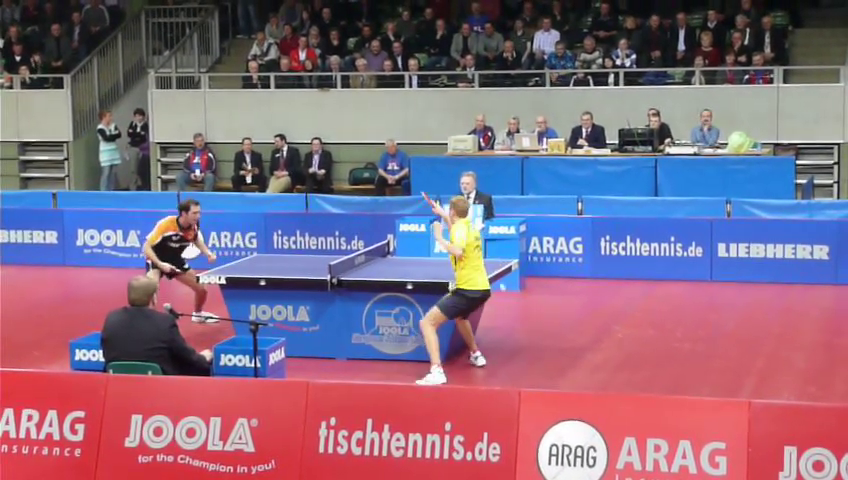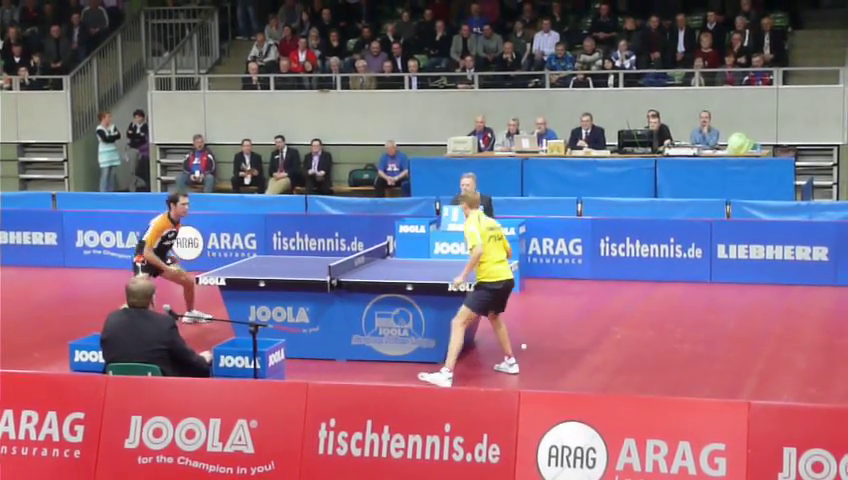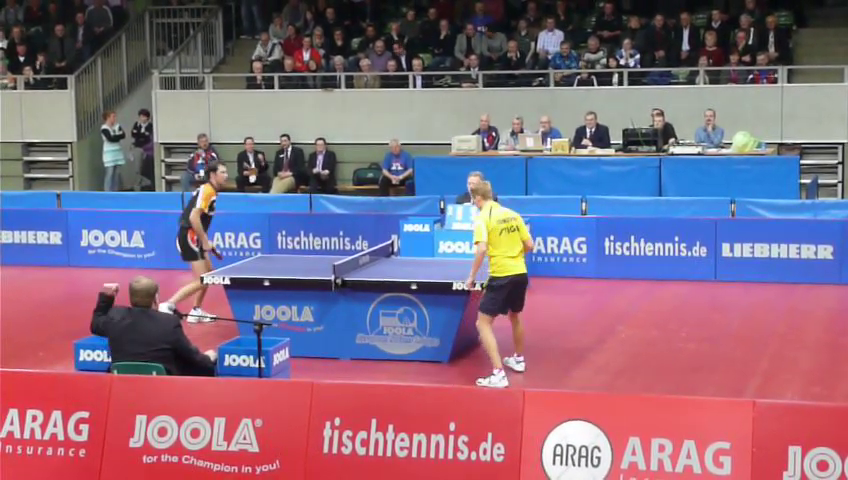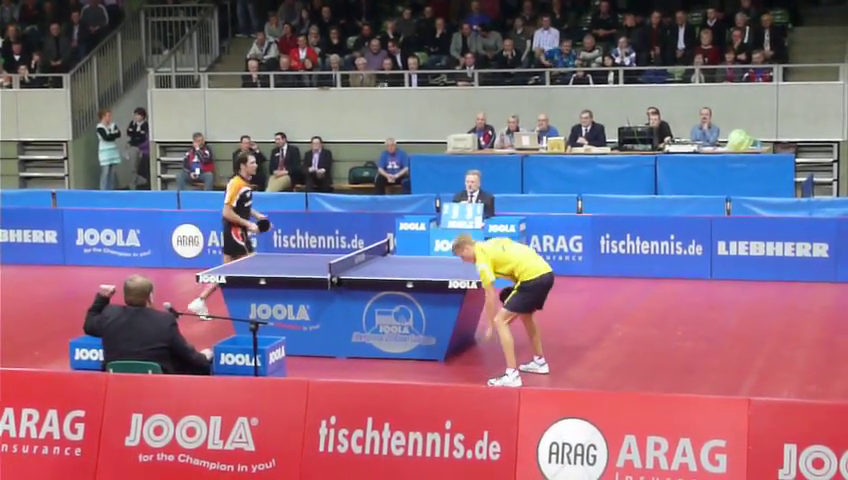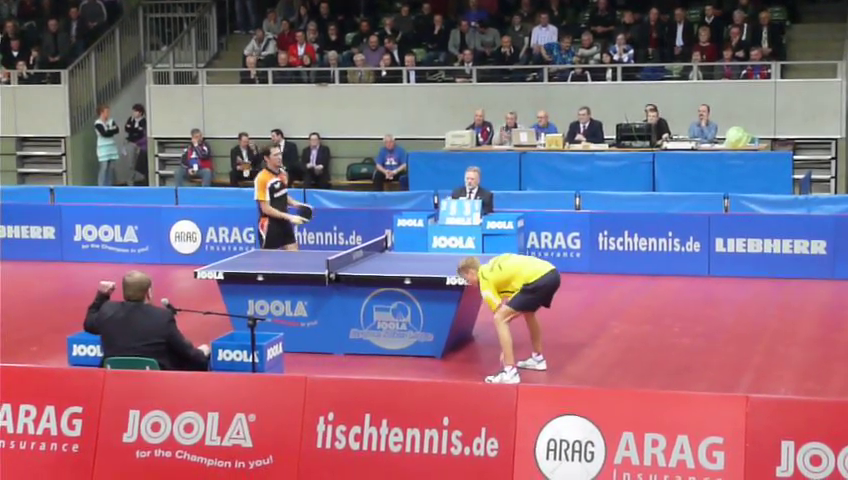
dt=0.4s
person 1, frame 1
left shoulder: (459, 229)
right shoulder: (471, 229)
left elbow: (458, 252)
left wrist: (439, 238)
right wrist: (443, 215)
left hip: (468, 290)
right hip: (483, 290)
left knee: (427, 323)
right knee: (460, 316)
left ankle: (436, 371)
right ankle: (476, 355)
person 1, frame 2
left shoulder: (472, 223)
right shoulder: (493, 223)
left elbow: (478, 251)
right elbow: (509, 252)
left wrist: (463, 276)
left hip: (490, 282)
right hip: (507, 279)
left knee: (458, 324)
right knee: (495, 317)
left ankle: (446, 374)
right ankle: (510, 362)
person 1, frame 3
left shoulder: (482, 217)
right shoulder: (513, 215)
left elbow: (482, 249)
right elbow: (530, 246)
left wrist: (471, 276)
left hip: (501, 277)
right hip: (520, 274)
left knee: (483, 324)
right knee: (514, 317)
left ankle: (498, 375)
right ankle: (518, 359)
person 1, frame 4
left shoulder: (482, 258)
right shoulder: (496, 243)
left elbow: (490, 294)
right elbow: (529, 252)
left wrist: (490, 325)
left hip: (533, 279)
right hip: (546, 272)
left knee: (500, 321)
right knee: (526, 315)
left ankle: (511, 374)
right ankle: (540, 361)
person 1, frame 5
left shoulder: (485, 281)
right shoulder: (494, 265)
left elbow: (499, 314)
left wrist: (504, 351)
left hip: (538, 280)
right hip: (551, 272)
left knee: (499, 319)
right knee: (528, 311)
left ankle: (510, 372)
right ankle: (538, 358)
person 2, frame 1
left shoulder: (194, 225)
right shoulder: (165, 225)
left elbow: (196, 239)
right elbow: (146, 247)
left wrist: (207, 252)
right wrist: (160, 264)
left hip: (176, 260)
right hip: (156, 260)
left knee: (202, 289)
left ankle: (198, 314)
person 2, frame 2
left shoulder: (177, 221)
right shoulder: (159, 223)
right elbow: (147, 253)
left wrist: (169, 256)
right wrist: (167, 269)
left hip: (161, 258)
right hip: (144, 259)
left knee: (189, 282)
left ankle: (191, 313)
person 2, frame 3
left shoulder: (209, 191)
right shoulder: (207, 191)
left elbow: (193, 215)
right elbow: (194, 217)
right wrist: (205, 241)
left hip: (192, 238)
right hip: (190, 237)
left knee: (209, 274)
right knee: (201, 281)
left ankle: (196, 311)
right ankle: (167, 306)
person 2, frame 4
left shoulder: (246, 183)
right shoulder: (236, 184)
right elbow: (227, 213)
left wrist: (257, 216)
right wrist: (248, 224)
left hip: (237, 232)
right hip: (235, 232)
left ankle: (200, 302)
person 2, frame 5
left shoulder: (282, 173)
right shoulder: (262, 178)
right elbow: (266, 209)
left wrist: (297, 204)
right wrist: (289, 217)
left hip: (283, 222)
right hip: (268, 224)
person 3, frame 1
left shoulder: (112, 318)
right shoulder: (165, 321)
left elbow: (107, 354)
right elbow: (186, 356)
right wrist: (204, 358)
right knee: (204, 367)
person 3, frame 2
left shoulder: (113, 319)
right shoulder: (165, 323)
left elbow: (107, 355)
right elbow: (186, 357)
right wrist: (204, 360)
right knee: (203, 368)
person 3, frame 3
left shoulder: (115, 317)
right shoulder: (169, 322)
left elbow: (96, 326)
right elbow: (190, 355)
left wrist: (106, 296)
right wrist: (208, 359)
right knee: (208, 367)
person 3, frame 4
left shoulder: (110, 315)
right shoulder: (165, 320)
left elbow: (89, 326)
right elbow: (186, 354)
left wrist: (101, 298)
right wrist: (204, 357)
right knee: (203, 366)
person 3, frame 5
left shoulder: (108, 311)
right shoulder: (163, 316)
left elbow: (89, 324)
right elbow: (184, 351)
left wrist: (102, 295)
right wrist: (201, 353)
right knee: (200, 362)
